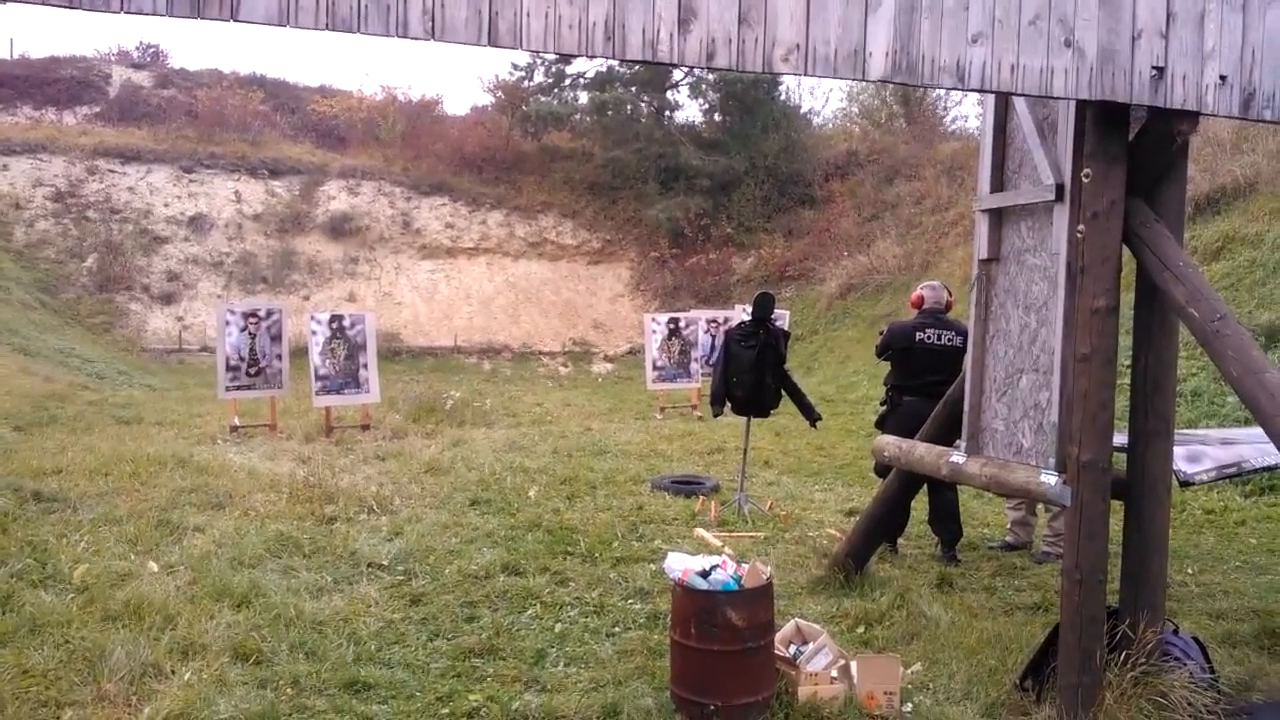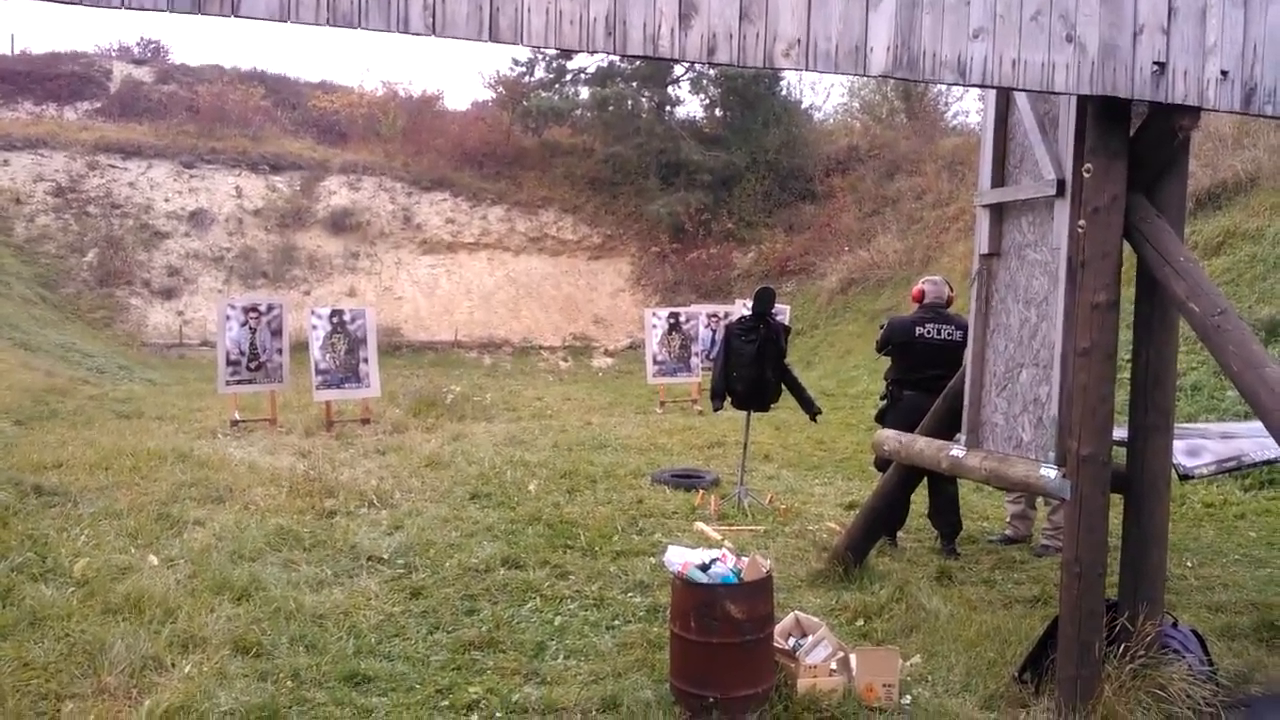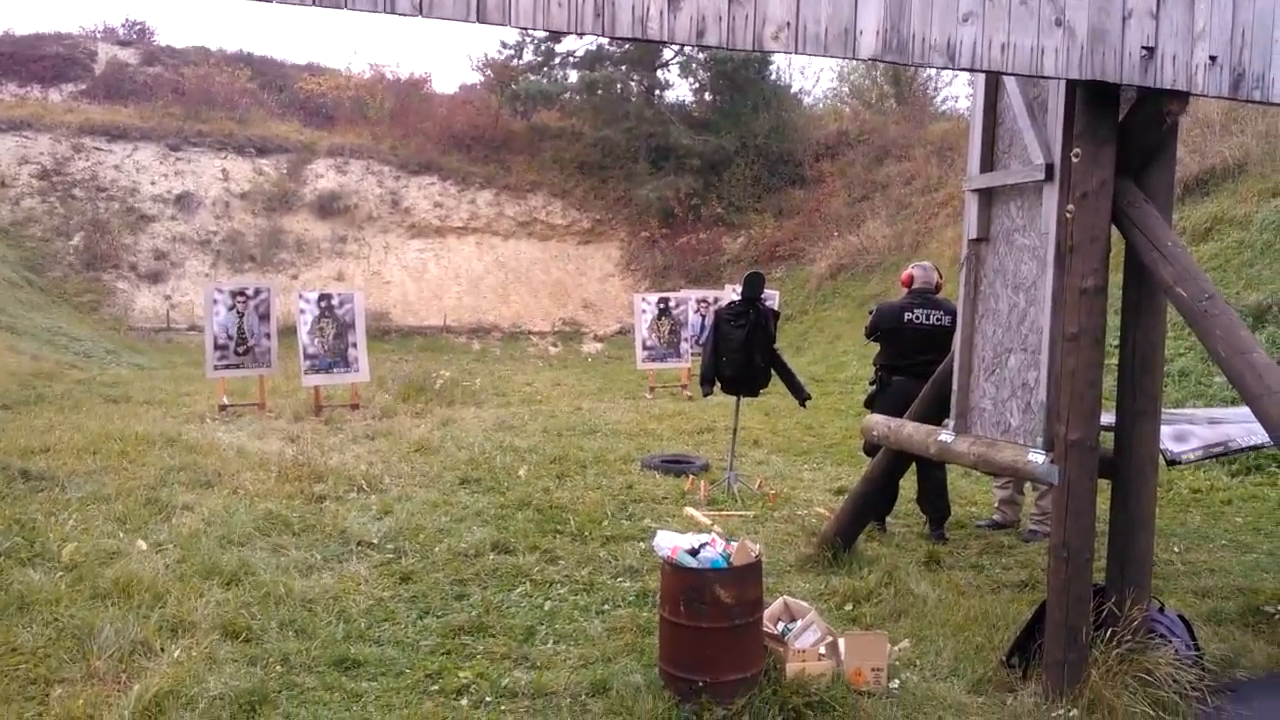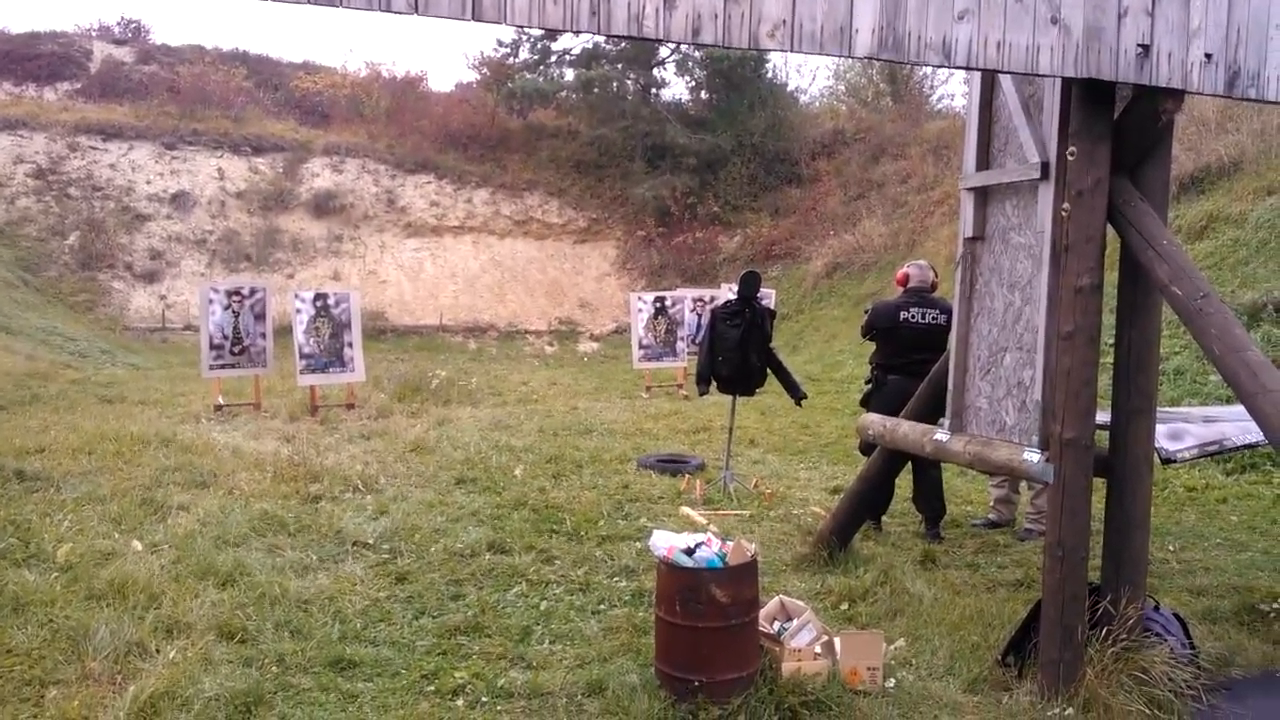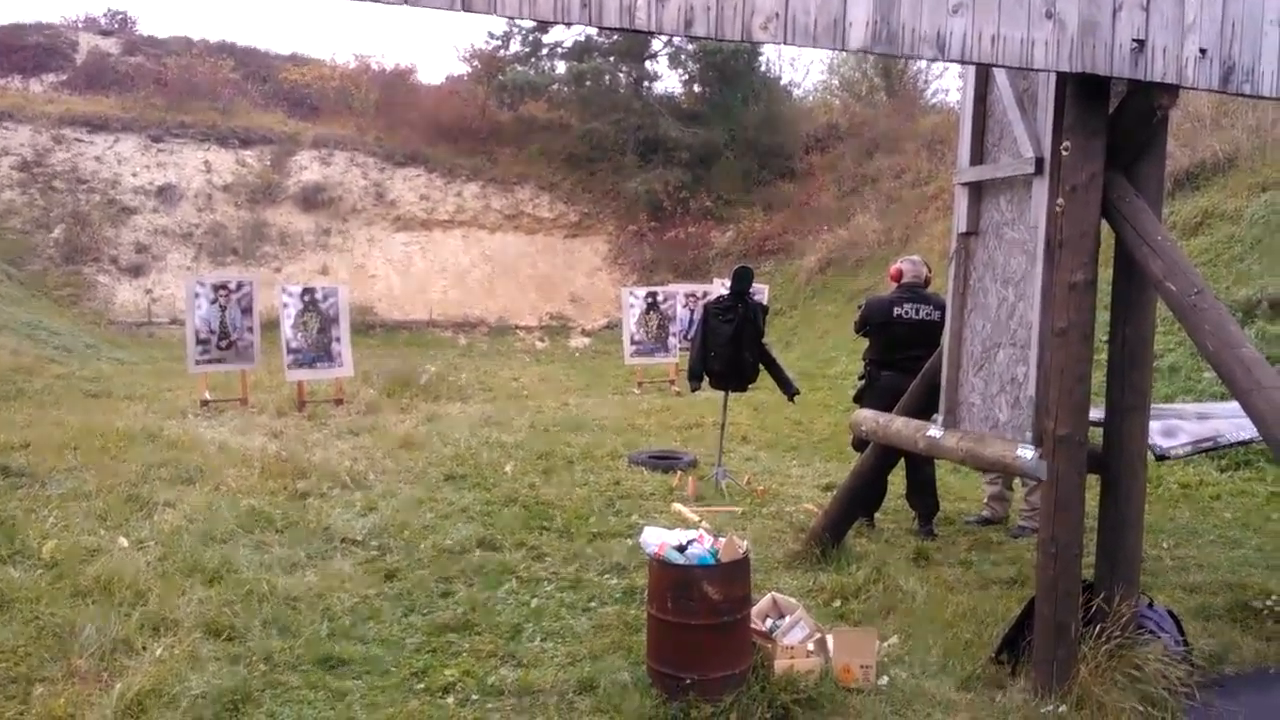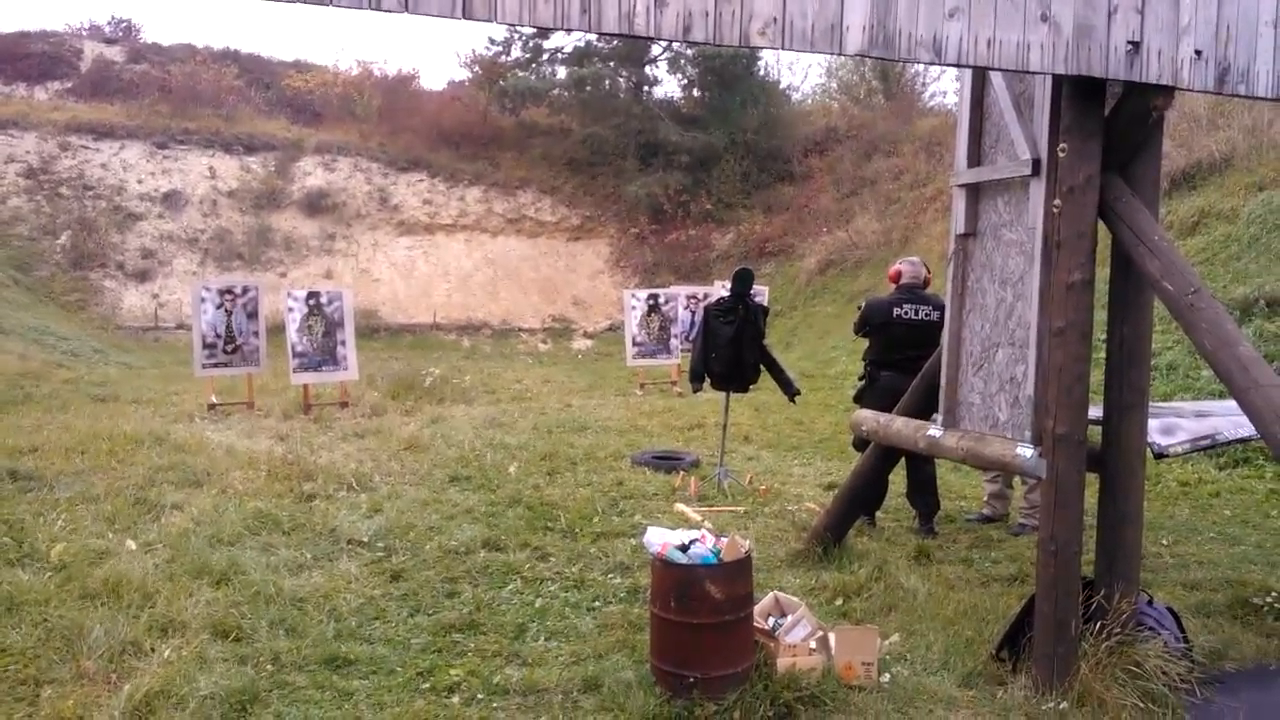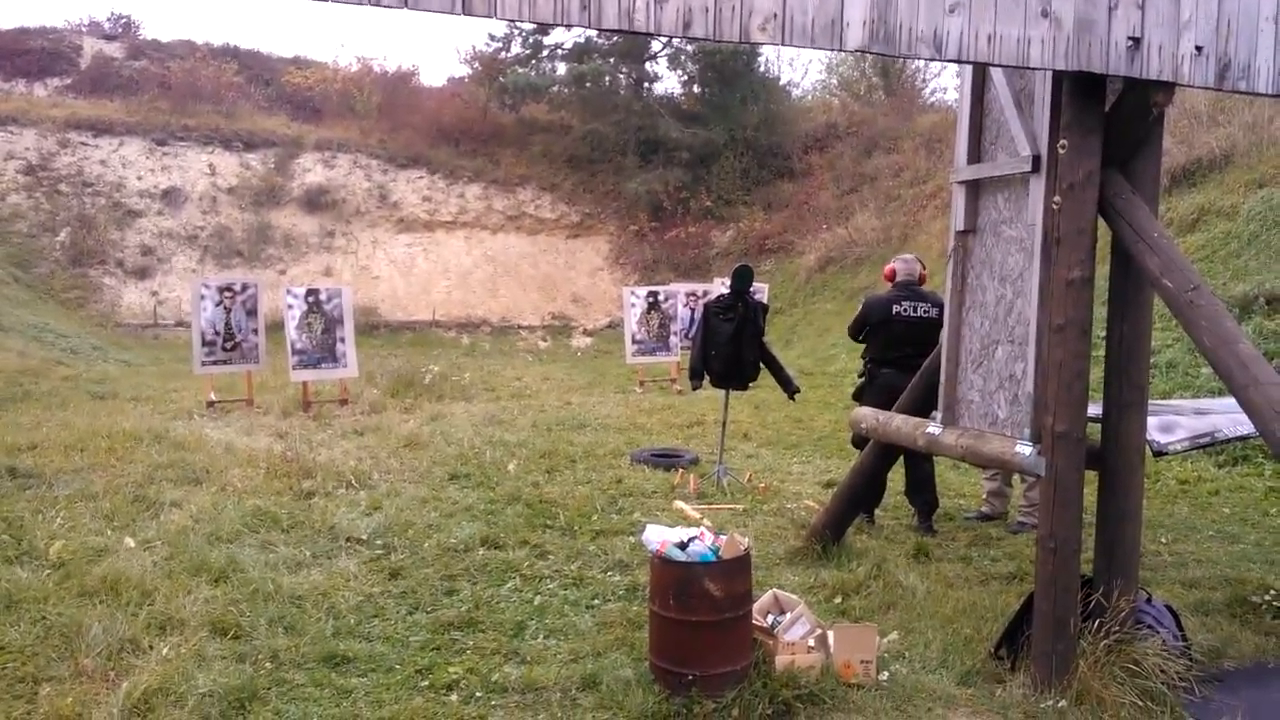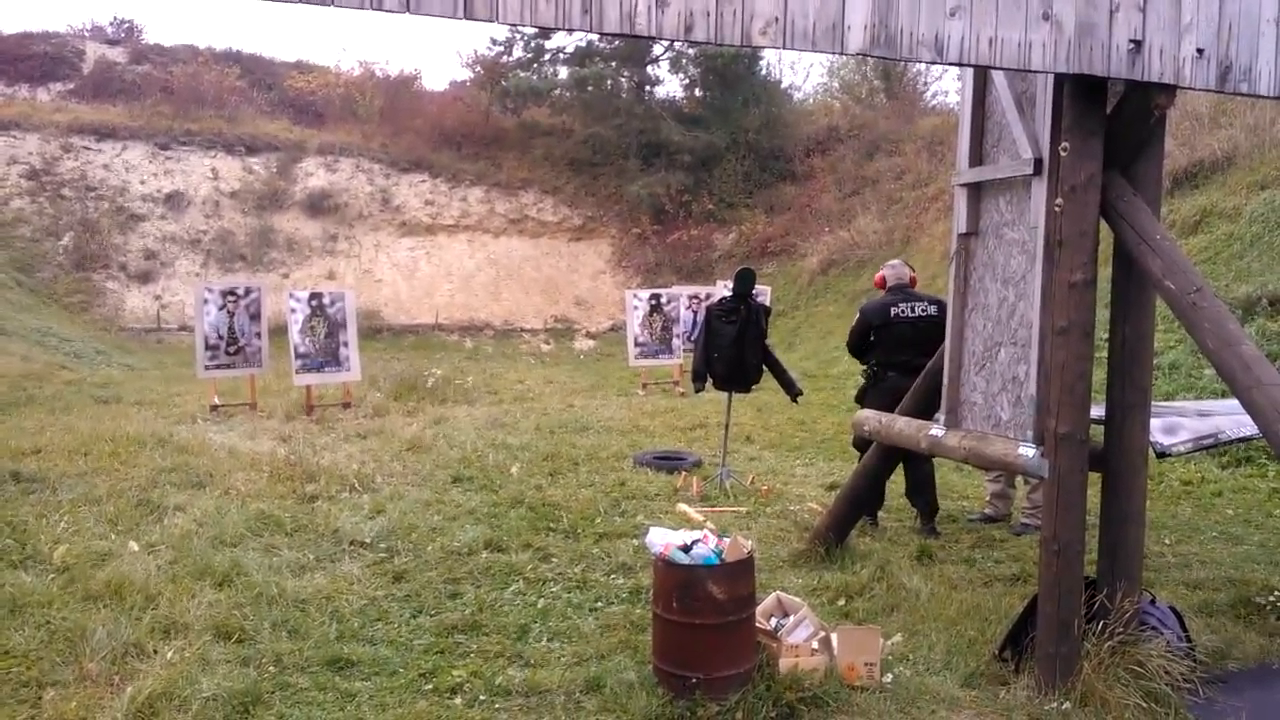
dt=0.2s
person 1, frame 1
left shoulder: (900, 329)
right shoulder: (962, 332)
left elbow: (881, 352)
right elbow: (964, 365)
left wrist: (888, 336)
left hip: (906, 410)
right knee: (943, 479)
left ankle: (888, 539)
right ankle: (948, 546)
person 1, frame 2
left shoulder: (901, 324)
right shoulder: (962, 327)
left elbow: (881, 348)
right elbow: (966, 361)
left hip: (906, 404)
right knee: (943, 473)
left ankle: (888, 532)
right ankle: (948, 539)
person 1, frame 3
left shoulder: (889, 310)
right shoulder: (951, 313)
left elbow: (870, 333)
left hip: (894, 390)
right knee: (931, 458)
left ankle: (877, 517)
right ankle: (936, 524)
person 1, frame 4
left shoulder: (884, 309)
right shoulder: (947, 312)
left elbow: (866, 332)
left hip: (890, 389)
right knee: (927, 457)
left ankle: (873, 516)
right ankle: (932, 524)
person 1, frame 5
left shoulder: (878, 305)
right shoulder: (940, 307)
left elbow: (860, 328)
left hip: (883, 385)
right knee: (921, 454)
left ankle: (865, 514)
right ankle: (925, 521)
person 1, frame 6
left shoulder: (877, 306)
right shoulder: (940, 308)
left elbow: (859, 330)
left hip: (883, 385)
right knee: (921, 453)
left ankle: (867, 512)
right ankle: (926, 519)
person 1, frame 7
left shoulder: (876, 304)
right shoulder: (938, 306)
left elbow: (854, 333)
left hip: (882, 383)
right knee: (919, 451)
left ankle: (865, 510)
right ankle: (924, 517)
person 1, frame 8
left shoulder: (872, 309)
right shoulder: (936, 306)
left elbow: (854, 347)
left hip: (884, 386)
left knee: (873, 451)
right knee: (920, 453)
left ankle: (869, 513)
right ankle: (927, 518)
